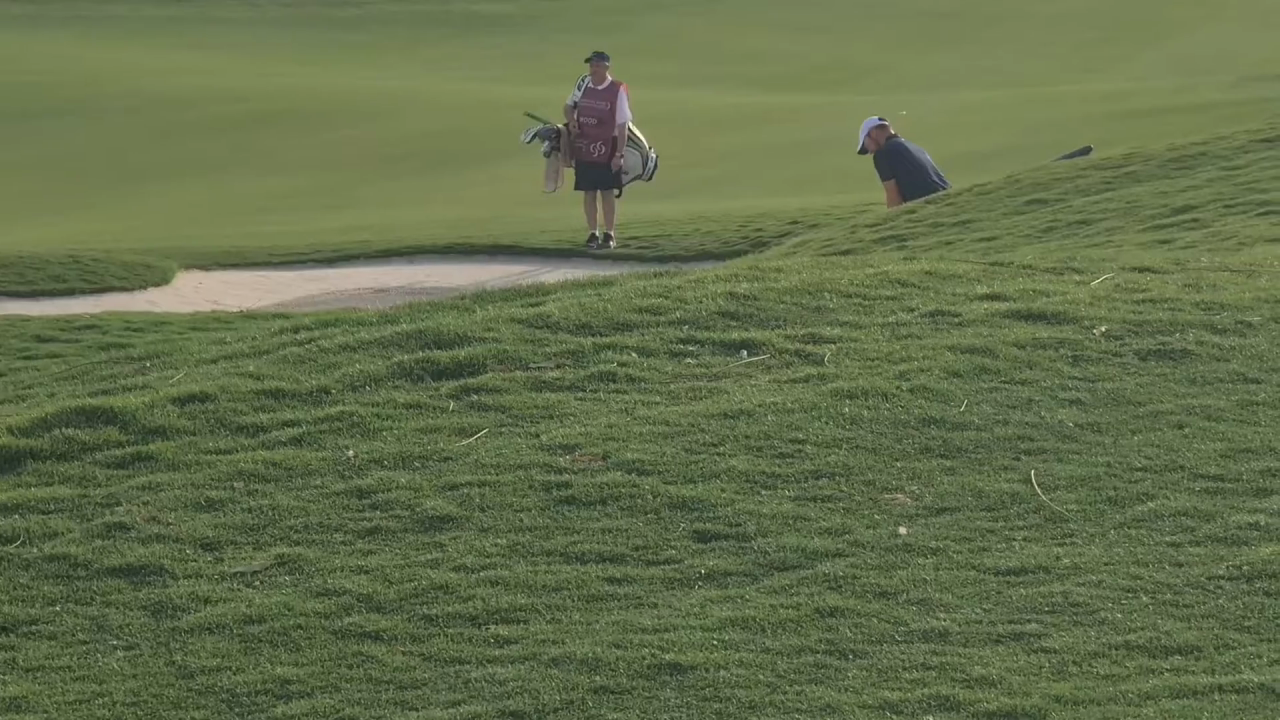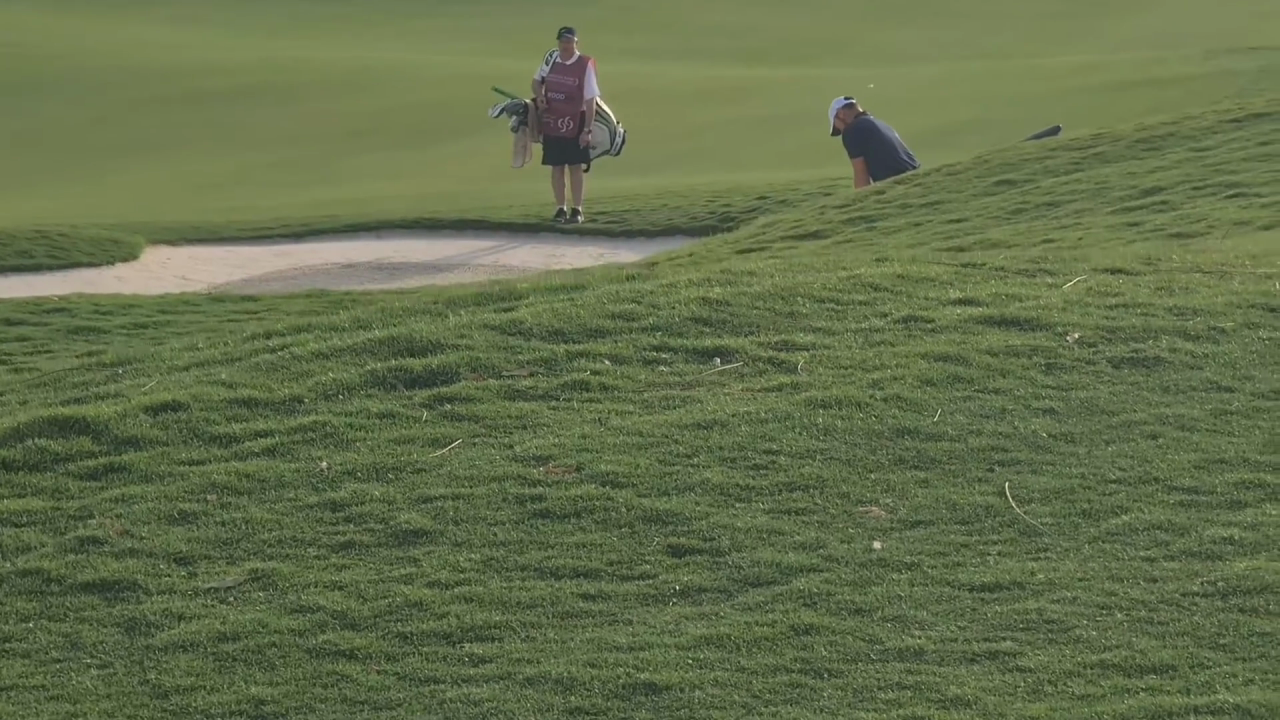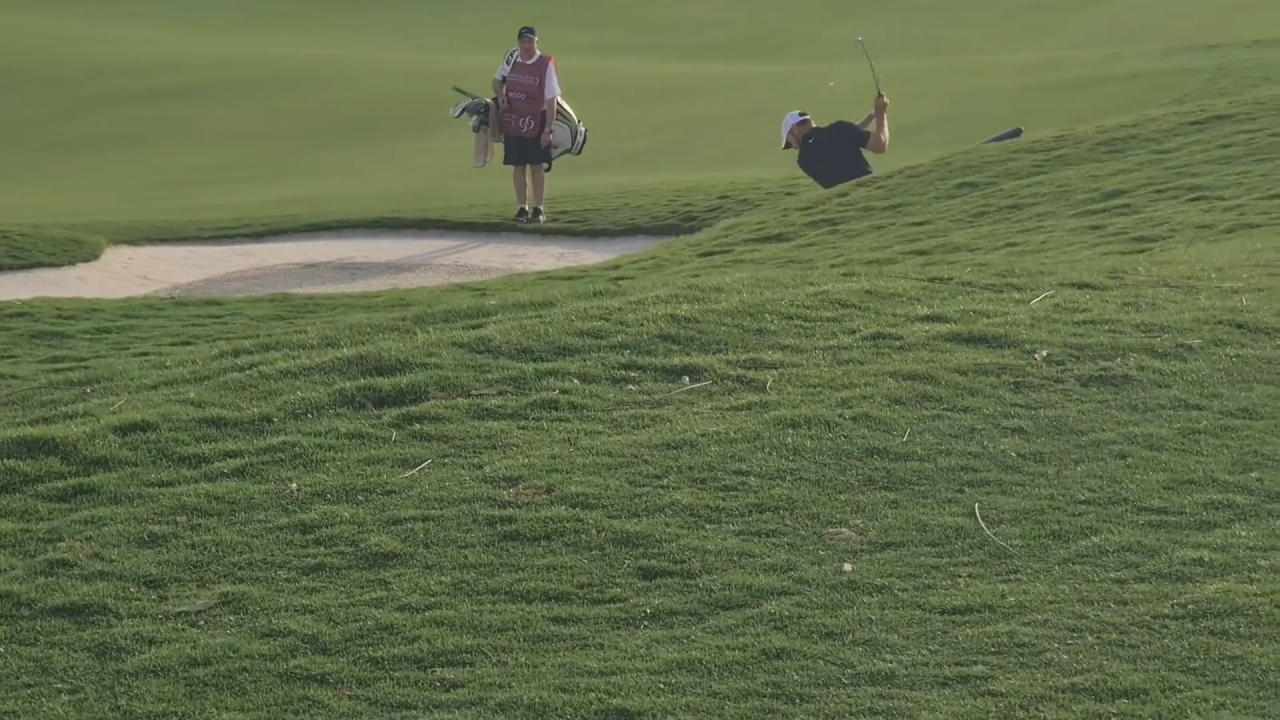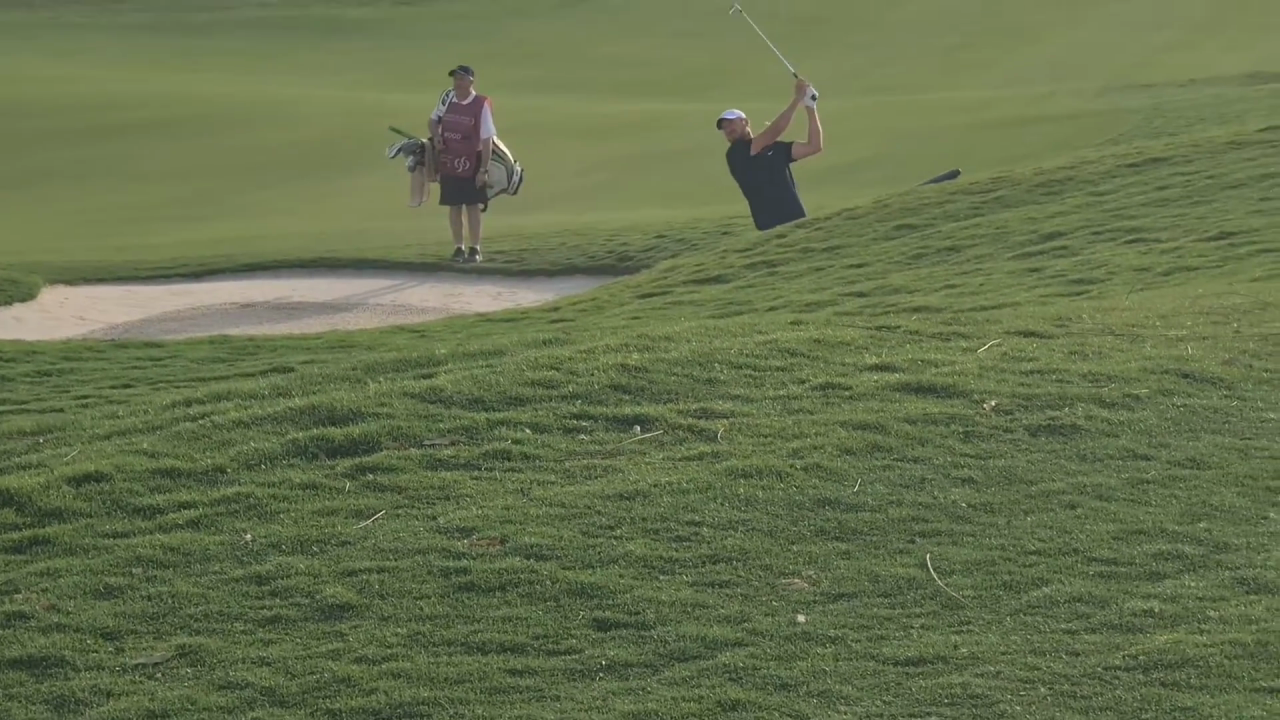
dt=1s
person 1, frame 1
left shoulder: (618, 89)
right shoulder: (583, 83)
left elbow: (622, 124)
right elbow: (569, 106)
left wrist: (619, 154)
right wrist: (571, 120)
left hip: (606, 148)
right hip: (583, 147)
left knee: (607, 192)
right knee: (589, 192)
left ankle: (609, 235)
right ankle: (593, 233)
person 1, frame 2
left shoulder: (586, 64)
right shoulder: (551, 58)
left elbow: (590, 100)
right elbow: (537, 81)
left wrist: (587, 129)
right wrist: (539, 95)
left hip: (574, 123)
right hip: (551, 122)
left knee: (575, 167)
right knee: (556, 167)
left ankle: (577, 210)
right ankle: (561, 209)
person 1, frame 3
left shoulder: (546, 64)
right shoulder: (512, 58)
left elbow: (551, 99)
right elbow: (498, 80)
left wrist: (548, 129)
right wrist: (500, 95)
left hip: (535, 122)
right hip: (512, 121)
left knee: (537, 167)
right knee: (518, 166)
left ankle: (539, 209)
right ankle: (522, 208)
person 1, frame 4
left shoulder: (482, 104)
right shoulder: (447, 98)
left elbow: (487, 139)
right elbow: (434, 120)
left wrist: (483, 169)
right wrist: (436, 136)
left hip: (470, 163)
right hip: (448, 162)
left knee: (473, 206)
right knee: (454, 206)
left ankle: (475, 249)
right ankle: (459, 247)
